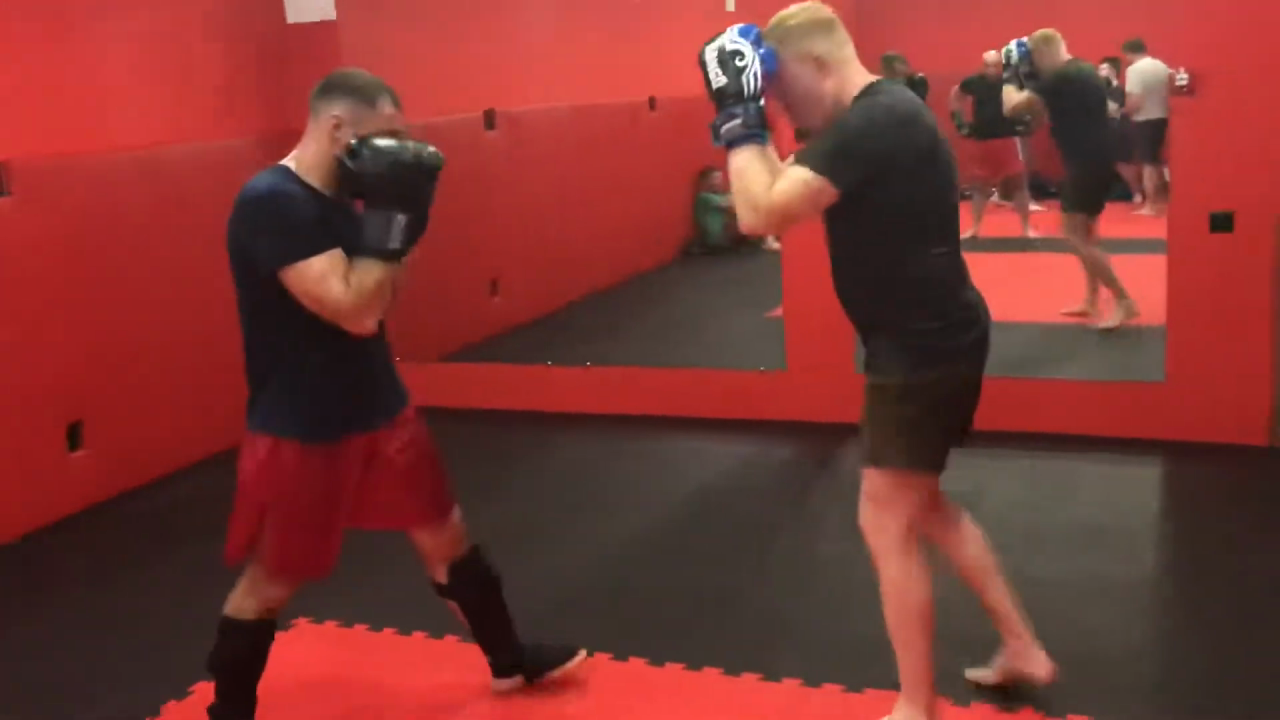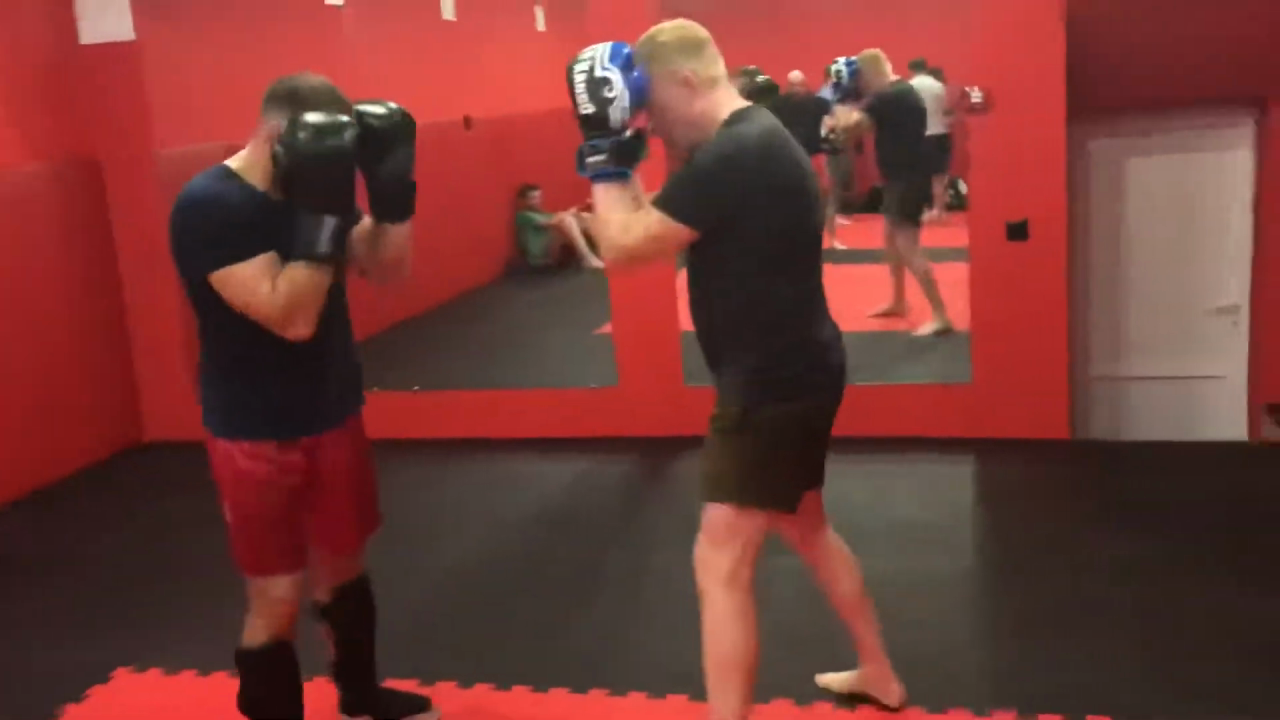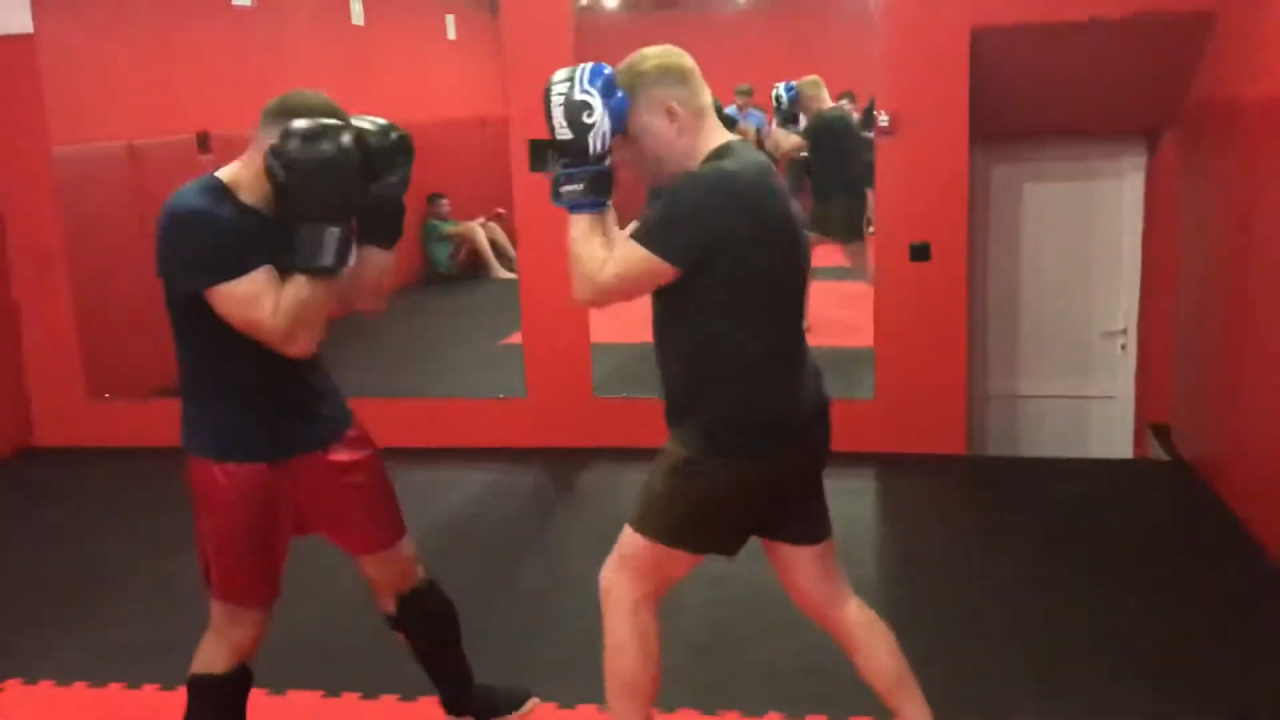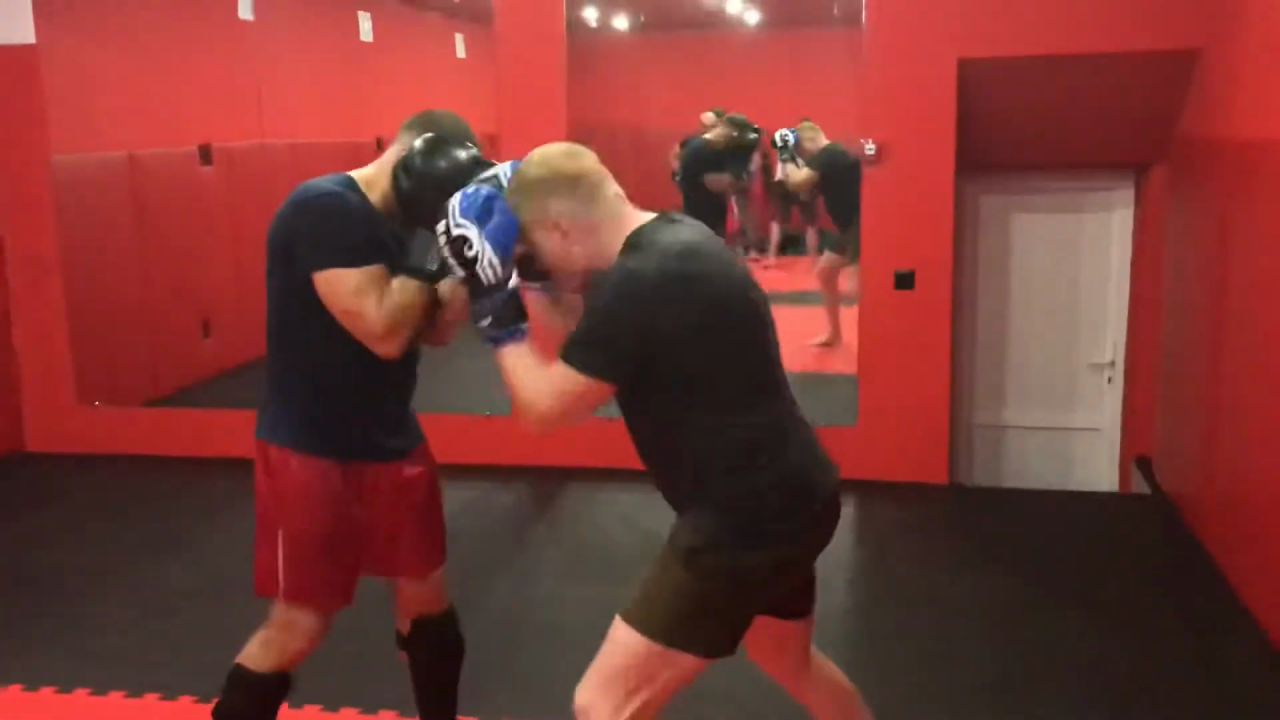
dt=0.5s
person 1, frame 1
left shoulder: (870, 125)
right shoulder: (883, 113)
left elbow: (760, 213)
right elbow: (799, 195)
left wrist: (739, 117)
right wrist: (748, 118)
left hip: (919, 351)
right hip: (935, 337)
left knee: (887, 525)
right knee: (929, 507)
right ankle: (1022, 649)
person 1, frame 2
left shoulder: (730, 158)
right shoulder: (757, 138)
left elbow: (621, 248)
right elbow: (652, 218)
left wrist: (602, 147)
right wrist: (621, 152)
left hip: (769, 388)
right hip: (808, 371)
left knee: (722, 567)
right knee: (809, 530)
person 1, frame 3
left shoulder: (714, 190)
right shoulder: (738, 174)
left elbow: (595, 282)
right elbow: (629, 248)
left wrist: (578, 172)
right wrist: (592, 176)
left hip: (729, 439)
right hip: (787, 426)
left knee: (625, 586)
right knee: (830, 599)
person 1, frame 4
left shoulder: (639, 285)
right shoulder: (683, 238)
left elbow: (547, 406)
left wrist: (495, 308)
right wrist: (551, 287)
left hip: (742, 519)
right hip: (795, 498)
right knee: (789, 658)
person 2, frame 1
left shoulder: (336, 195)
right shoulder: (271, 203)
right elbow: (357, 312)
left wrist: (405, 212)
right wrist: (388, 214)
left hip: (381, 410)
right hip: (302, 431)
left knee: (446, 537)
right knee: (271, 581)
left ankle: (509, 659)
person 2, frame 2
left shoulder: (315, 184)
right shoulder: (207, 208)
left elbow: (387, 265)
right elbow: (294, 319)
left wrist: (391, 176)
right wrist: (324, 211)
left hip: (333, 415)
right hip: (256, 433)
left knee: (342, 565)
right knee: (278, 597)
person 2, frame 3
left shoulder: (295, 200)
right shoulder: (196, 219)
left elbow: (360, 294)
right elbow: (293, 334)
left wrist: (381, 204)
right wrist: (324, 223)
left hip: (320, 425)
right hip: (238, 452)
left knee: (394, 567)
right knee: (238, 621)
person 2, frame 4
left shoulder: (406, 216)
right shoulder: (323, 210)
left elbow: (439, 328)
right elbow: (384, 334)
right wrist: (427, 233)
left hip: (392, 439)
right hip: (309, 447)
left knee: (426, 594)
right knee: (299, 624)
person 3, frame 1
left shoulder: (1059, 78)
right shoulder: (1084, 72)
left elbow: (1012, 107)
right elbow: (1055, 105)
left wrist: (1011, 77)
right wrist: (1028, 78)
left hip: (1086, 165)
right hip: (1097, 161)
left knee: (1077, 237)
right knee: (1082, 233)
left ankle: (1124, 303)
right ankle: (1092, 302)
person 3, frame 2
left shoulder: (889, 97)
right shoulder: (900, 92)
left elbow: (847, 125)
right elbow: (863, 119)
left hip: (908, 179)
right hip: (899, 177)
left knee: (908, 247)
right knee: (892, 237)
left ankle: (940, 317)
right ankle: (898, 302)
person 3, frame 3
left shoulder: (826, 122)
right shoulder: (837, 117)
left elbow: (785, 149)
left hip: (844, 201)
right hip: (828, 200)
left knee: (862, 266)
person 3, frame 4
left shoulder: (829, 156)
right shoulder: (827, 156)
left elbow: (795, 183)
right elbow: (802, 190)
left hip: (863, 225)
right hip: (849, 226)
left knee: (859, 287)
right knee: (824, 273)
right ankle: (834, 333)
